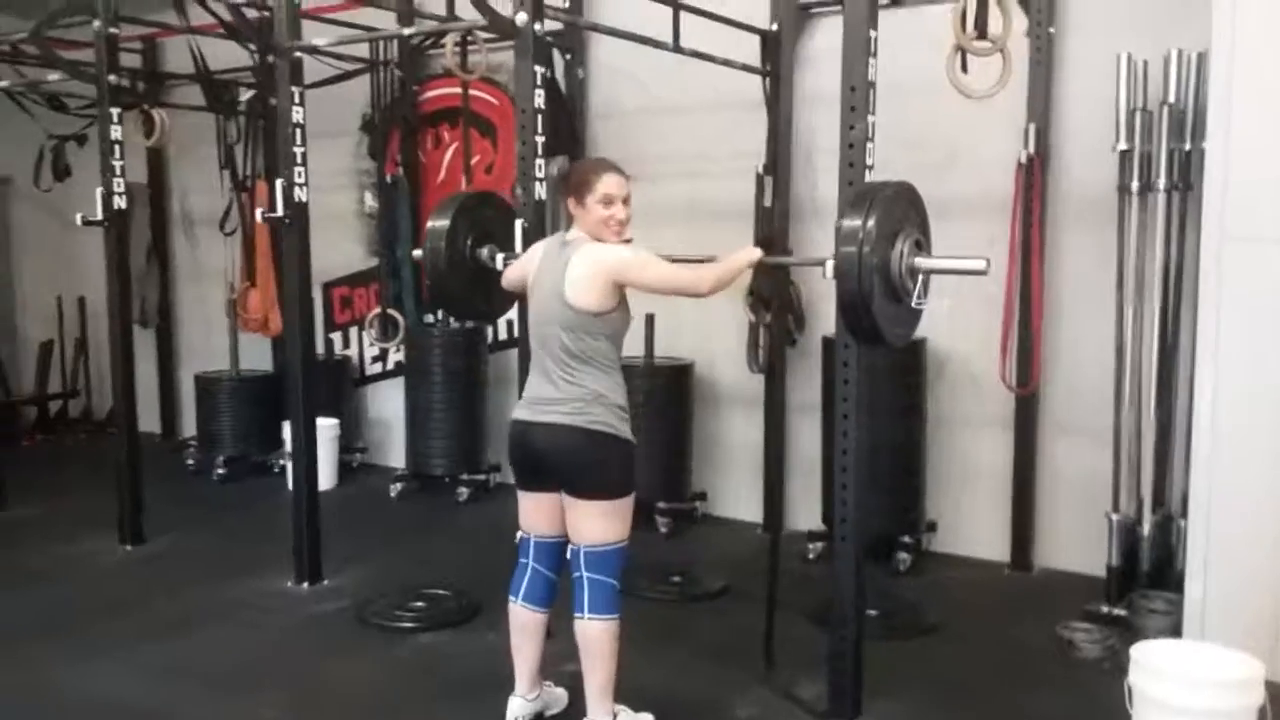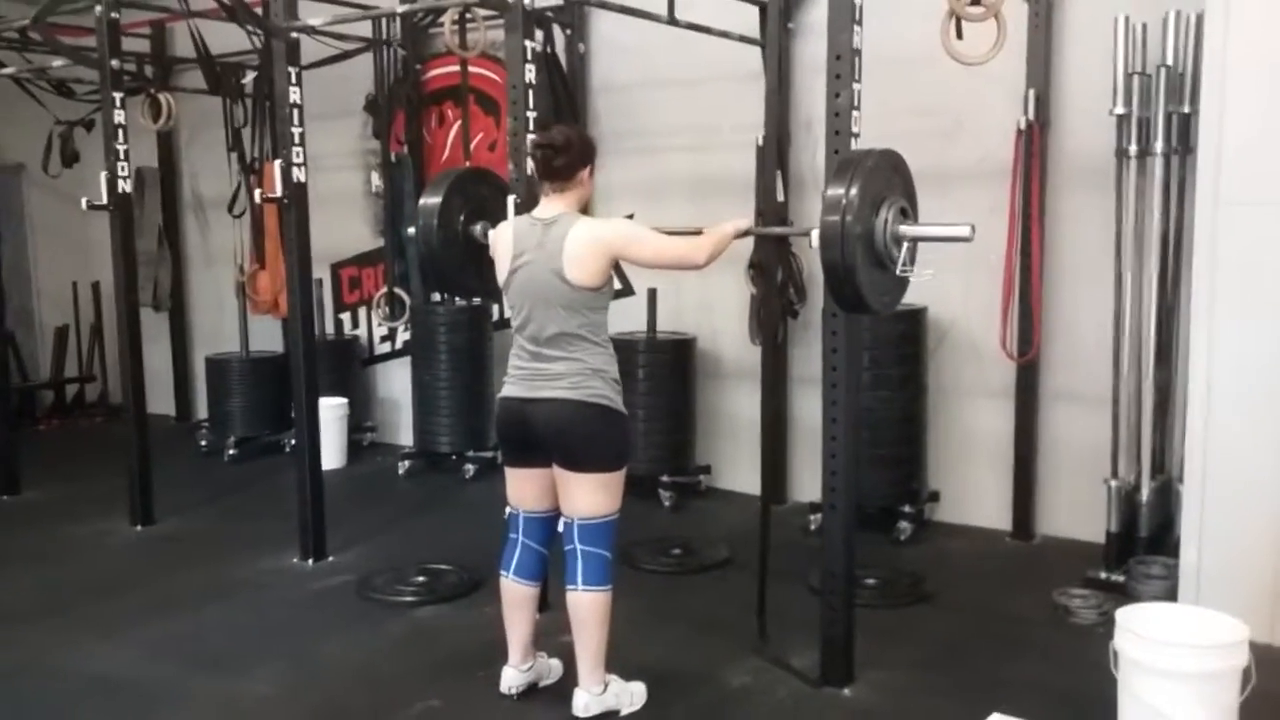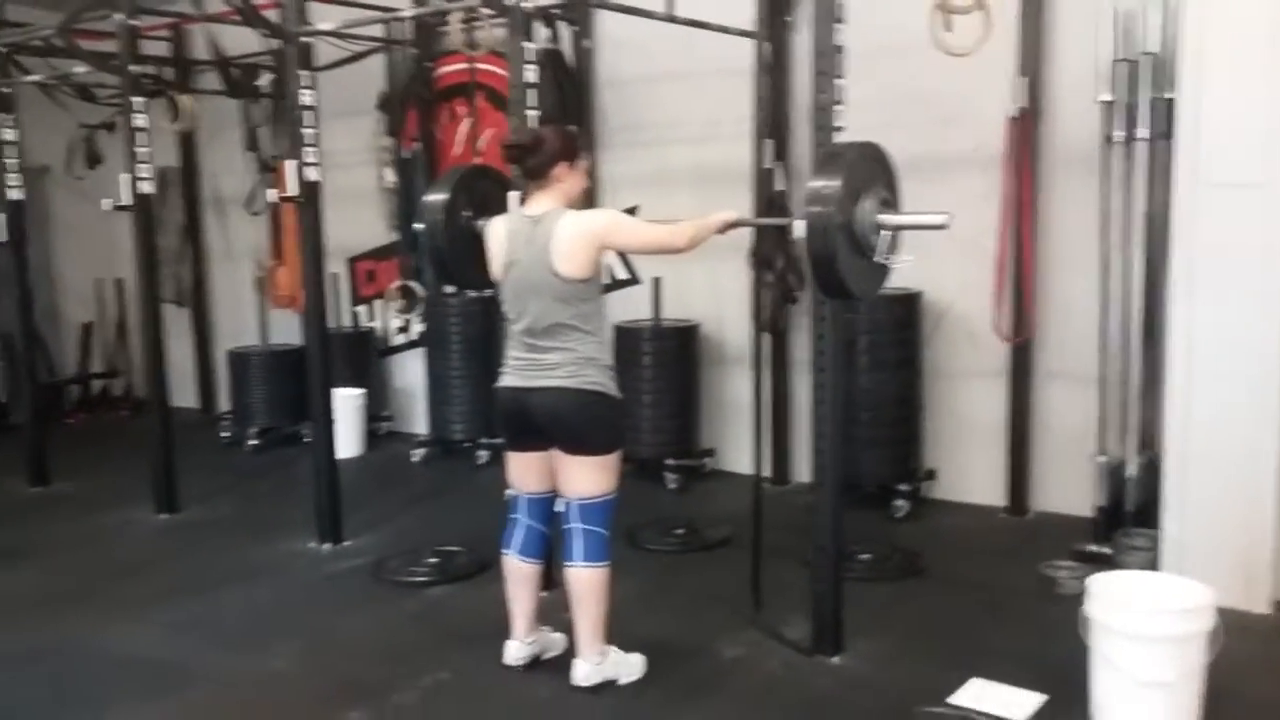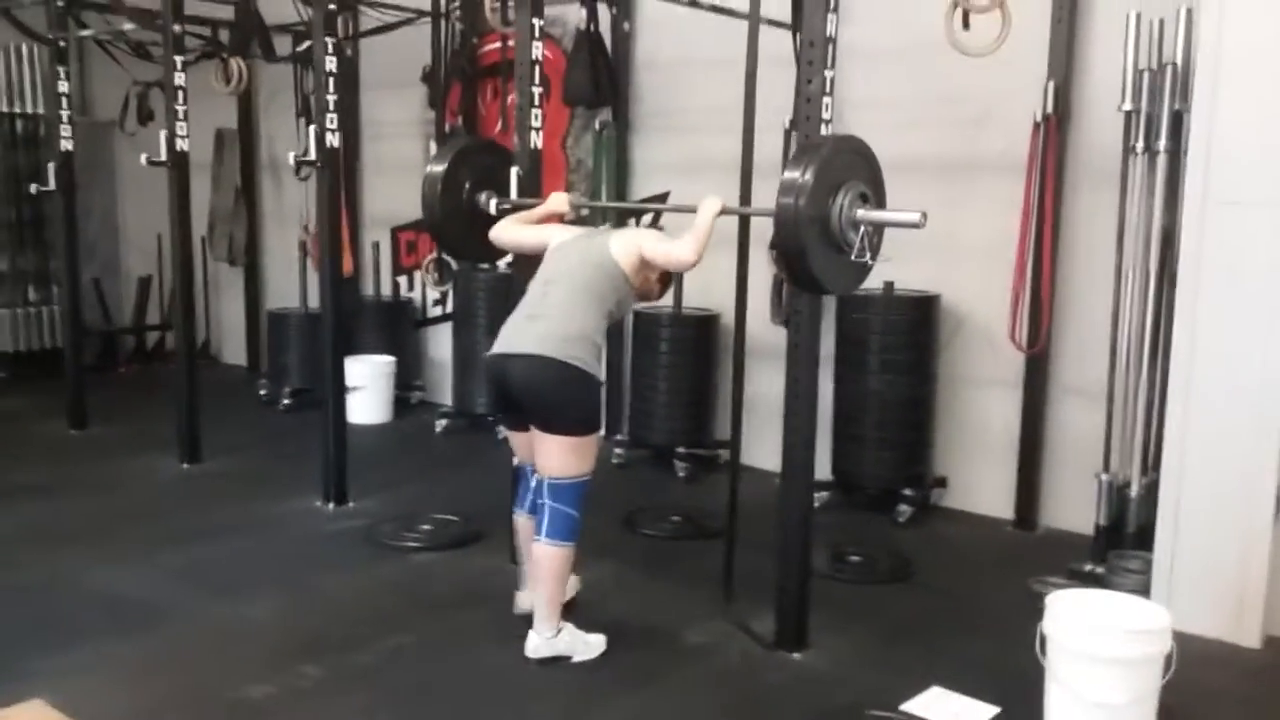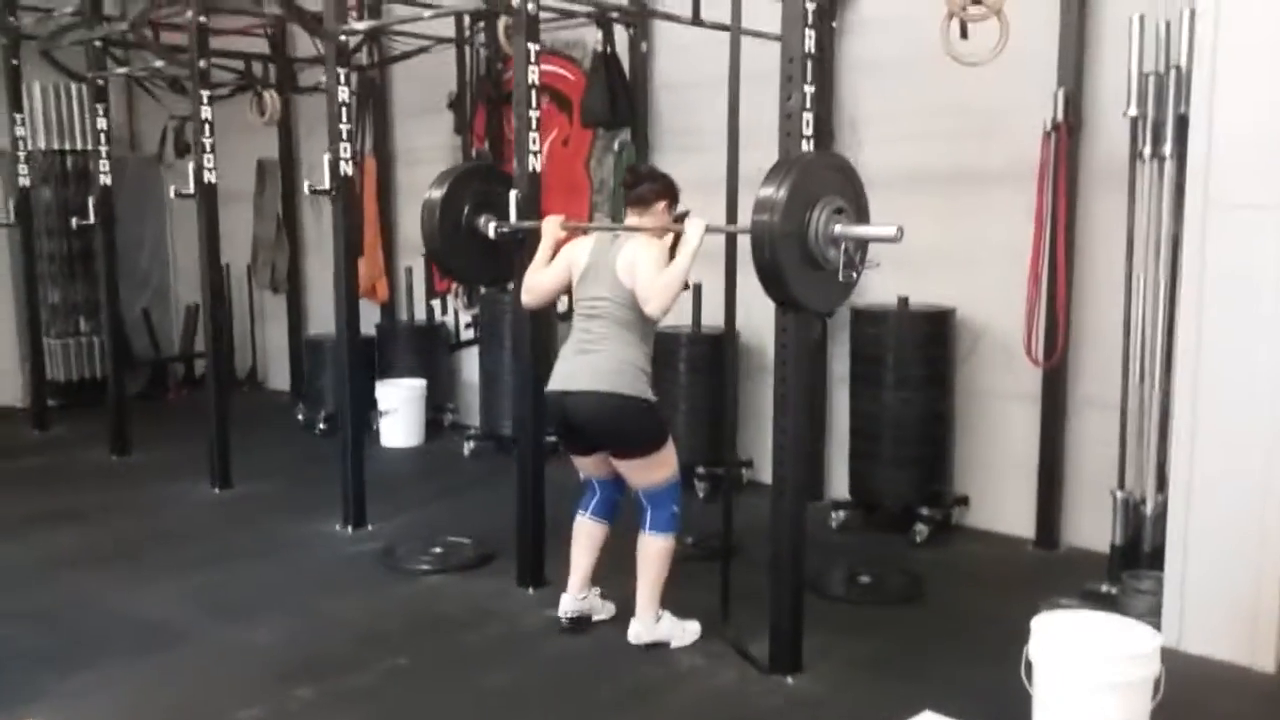
dt=1s
person 1, frame 1
left shoulder: (542, 254)
right shoulder: (609, 261)
left elbow: (507, 279)
right elbow: (701, 282)
right wrist: (745, 258)
left hip: (530, 430)
right hip: (588, 437)
left knee: (536, 562)
right knee: (597, 575)
person 1, frame 2
left shoulder: (505, 235)
right shoulder: (598, 236)
right elbow: (695, 254)
right wrist: (733, 227)
left hip: (518, 406)
right hip: (583, 411)
left knee: (525, 536)
right knee: (588, 548)
left ankle: (518, 665)
person 1, frame 3
left shoulder: (498, 231)
right shoulder: (587, 227)
right elbow: (677, 239)
right wrist: (719, 219)
left hip: (517, 395)
right hip: (580, 398)
left knee: (527, 516)
right knee: (587, 526)
left ankle: (522, 639)
right ankle: (592, 659)
person 1, frame 4
left shoulder: (568, 235)
right shoulder: (639, 244)
left elbow: (500, 232)
right elbow: (686, 255)
left wrist: (548, 208)
right wrist: (707, 214)
left hip: (504, 358)
right hip: (558, 369)
left knee: (533, 481)
right knee: (560, 499)
left ankle: (534, 587)
right ankle: (548, 632)
person 1, frame 5
left shoulder: (581, 245)
right shoulder: (649, 247)
left elbow: (530, 296)
right elbow: (655, 303)
left wrist: (547, 240)
right wrist: (689, 244)
left hip: (562, 393)
right hip: (615, 397)
left knee: (602, 489)
right knee: (662, 502)
left ankle: (576, 598)
right ankle: (648, 621)
